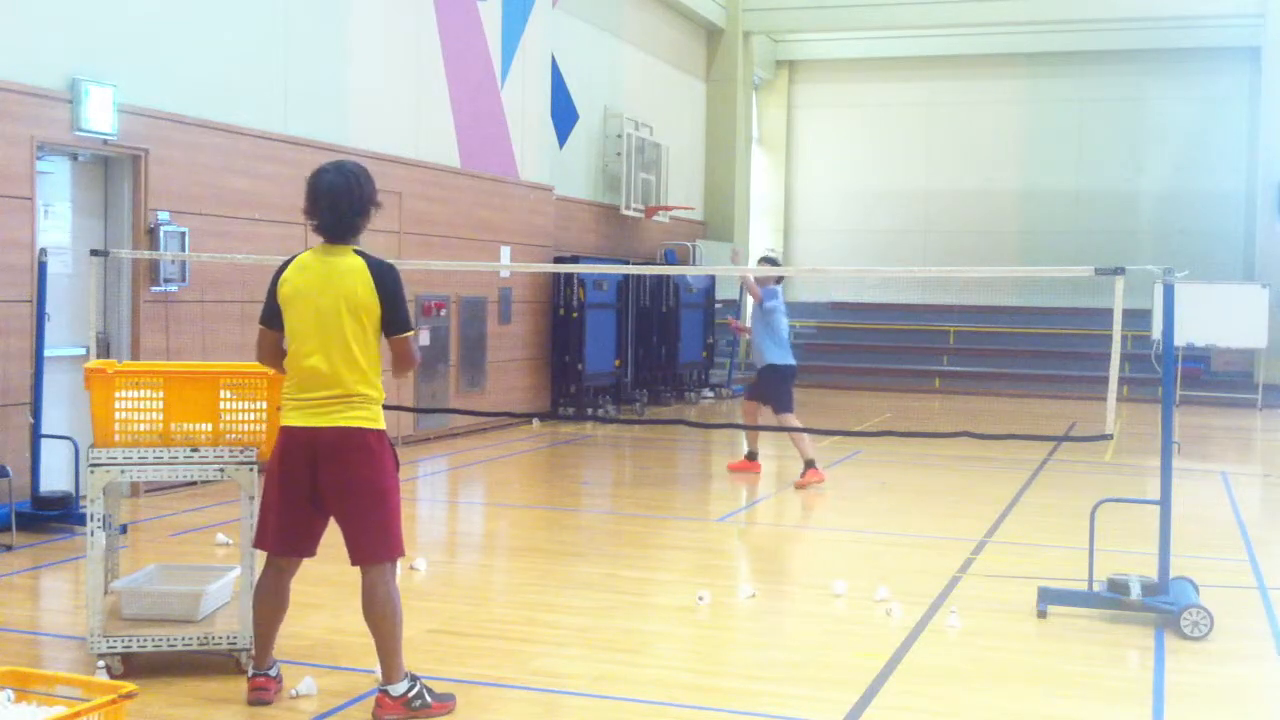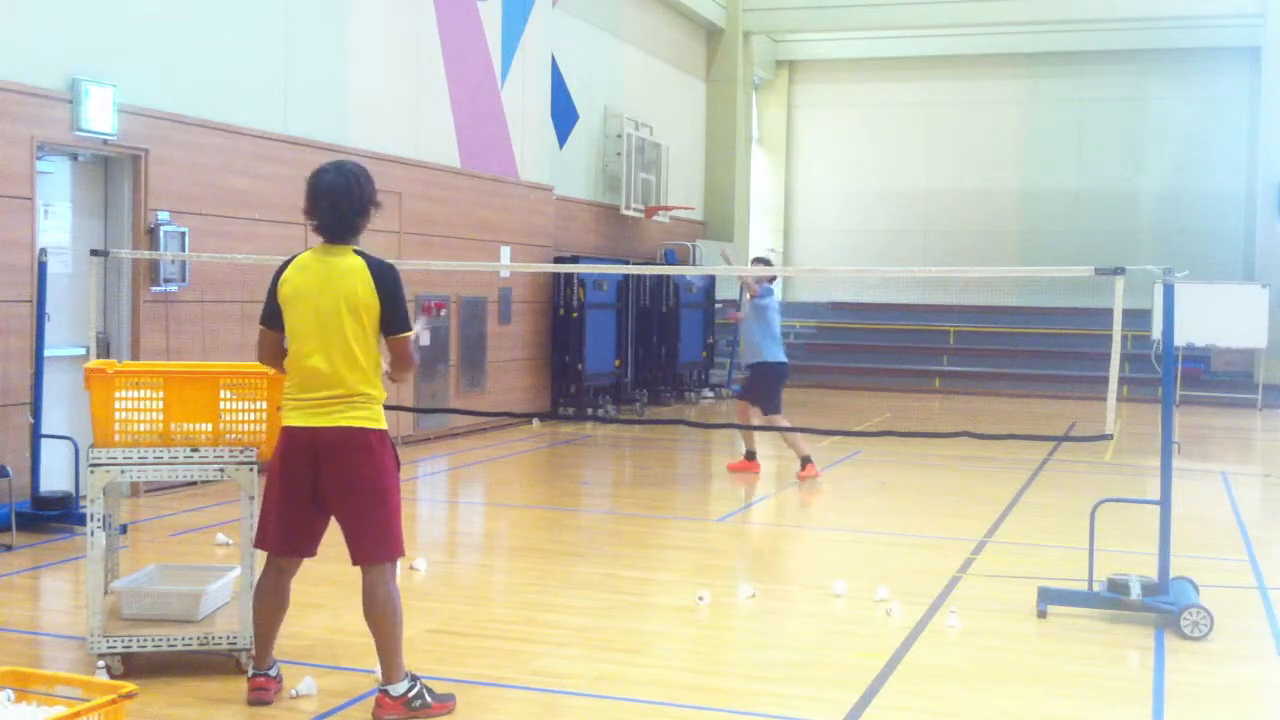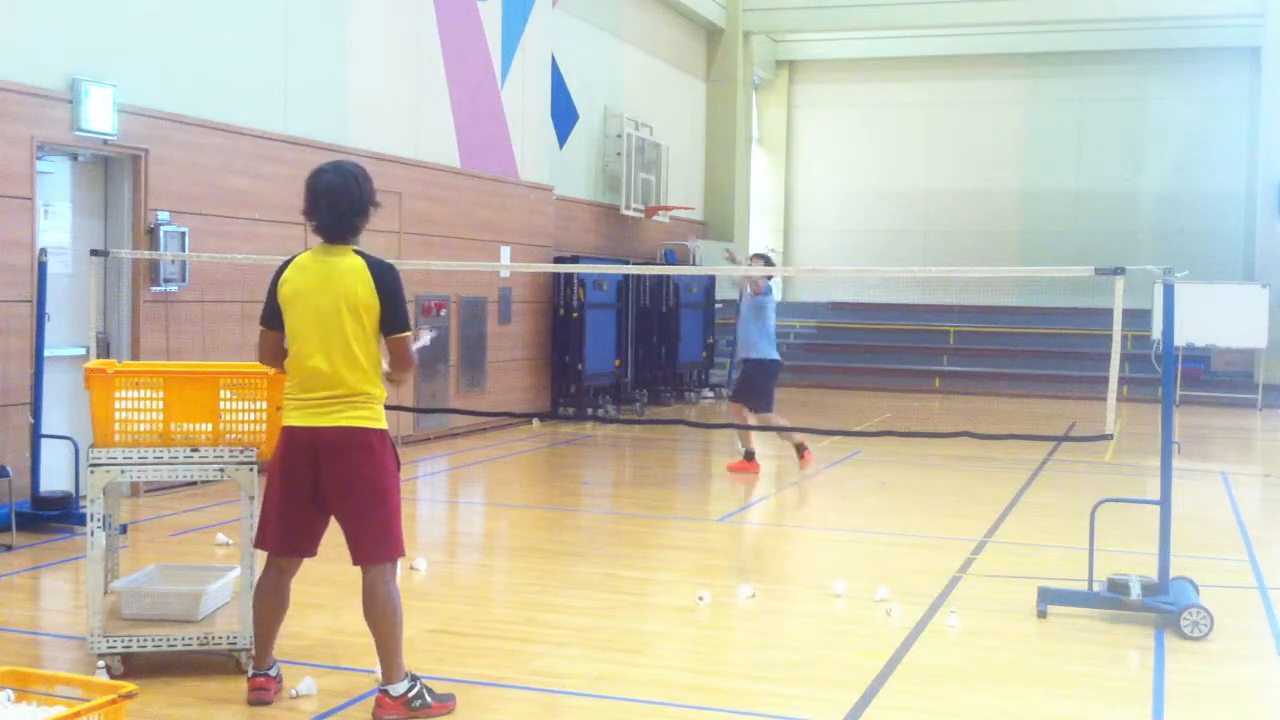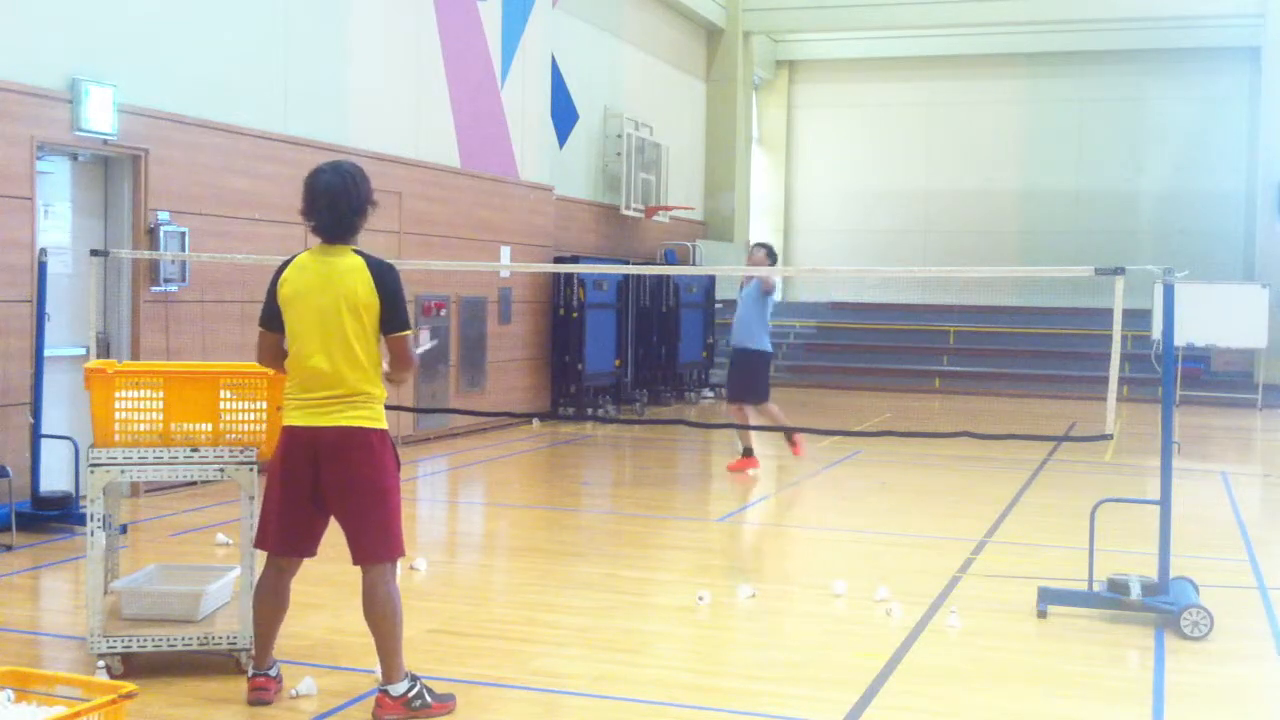
dt=0.1s
person 1, frame 1
left shoulder: (288, 272)
right shoulder: (378, 274)
left elbow: (267, 353)
right elbow: (407, 360)
right wrist: (387, 368)
left hip: (297, 431)
right hip: (357, 433)
left knee: (280, 560)
right knee: (377, 565)
left ankle: (261, 673)
person 1, frame 2
left shoulder: (288, 272)
right shoulder: (378, 274)
left elbow: (268, 353)
right elbow: (405, 362)
right wrist: (388, 373)
left hip: (298, 431)
right hip: (358, 433)
left knee: (281, 561)
right knee: (378, 565)
left ankle: (261, 672)
person 1, frame 3
left shoulder: (288, 273)
right shoulder: (378, 274)
left elbow: (269, 353)
right elbow: (404, 362)
right wrist: (387, 375)
left hip: (299, 431)
right hip: (358, 433)
left knee: (281, 560)
right knee: (378, 564)
left ankle: (261, 672)
person 1, frame 4
left shoulder: (287, 273)
right shoulder: (377, 274)
left elbow: (268, 355)
right elbow: (404, 361)
right wrist: (387, 375)
left hip: (299, 432)
right hip: (359, 433)
left knee: (281, 560)
right knee: (378, 564)
left ankle: (261, 672)
person 2, frame 1
left shoulder: (771, 292)
right shoulder: (764, 300)
left elbow: (754, 291)
left wrist: (739, 266)
right wrist: (743, 328)
left hip: (778, 366)
right hip: (769, 366)
left knee: (785, 416)
right knee: (749, 406)
left ankle: (811, 468)
right ankle: (751, 459)
person 2, frame 2
left shoulder: (765, 291)
right shoulder: (756, 301)
left elbow: (752, 288)
left wrist: (733, 266)
right wrist: (741, 319)
left hip: (770, 364)
right hip: (759, 364)
left knee: (772, 417)
right knee: (742, 406)
left ankle: (807, 462)
right ankle: (750, 459)
person 2, frame 3
left shoulder: (762, 289)
right shoulder: (748, 294)
left elbow: (756, 286)
left wrist: (736, 264)
left hip: (763, 361)
right hip: (750, 360)
left knee: (763, 413)
right knee: (736, 406)
left ankle: (802, 449)
right ankle: (749, 458)
person 2, frame 4
left shoulder: (763, 282)
right shoulder: (749, 282)
left elbow: (770, 284)
left wrist: (759, 271)
left hip: (756, 351)
right hip: (740, 351)
left knee: (760, 404)
right knee: (735, 405)
left ankle: (790, 433)
right ankle: (748, 455)
